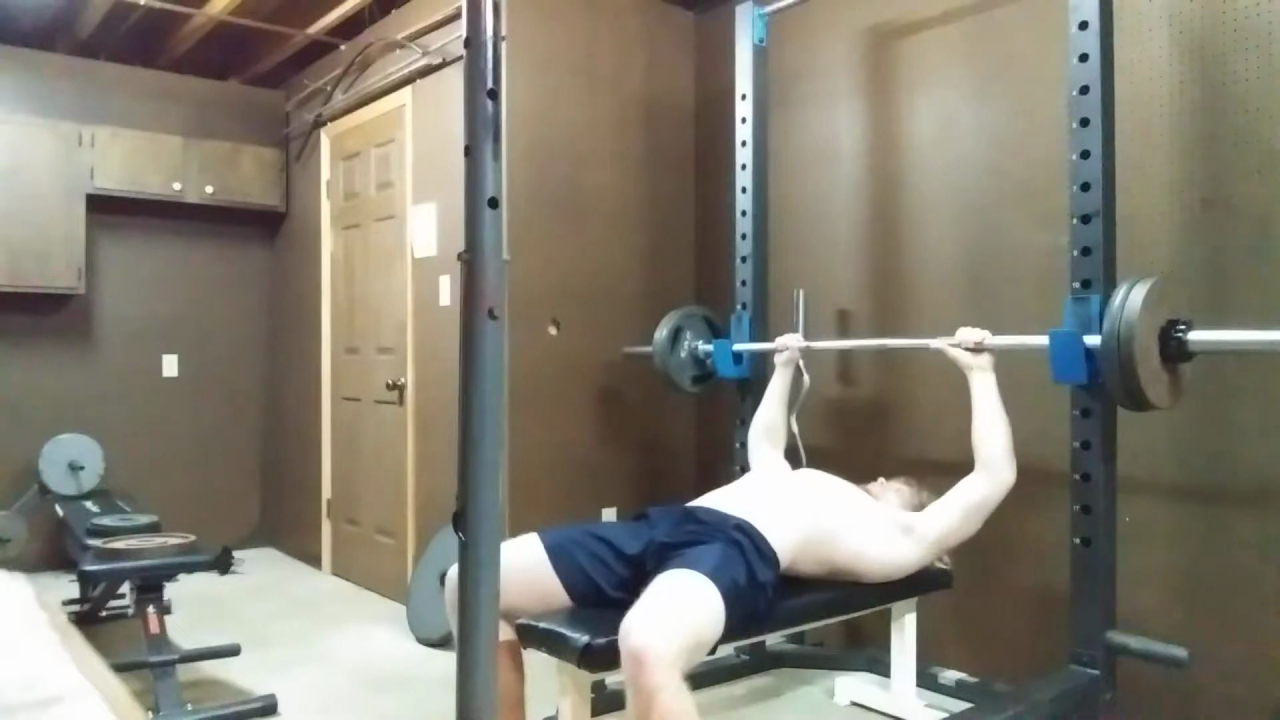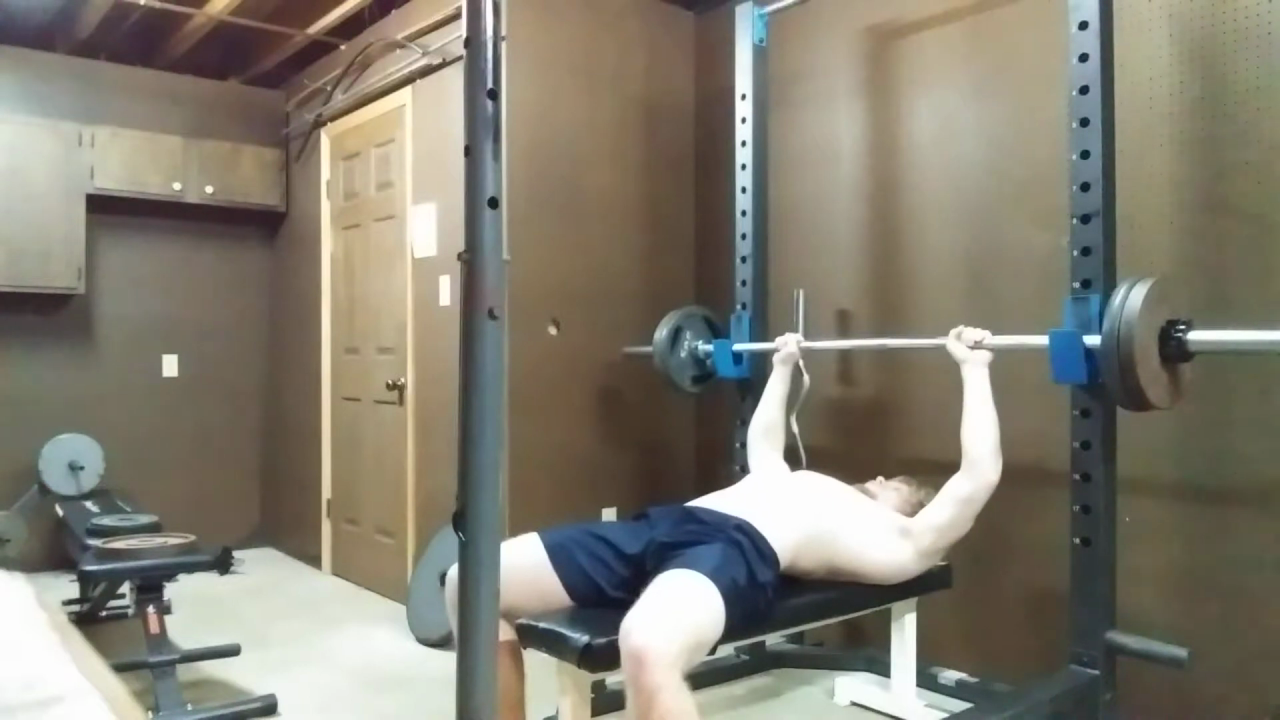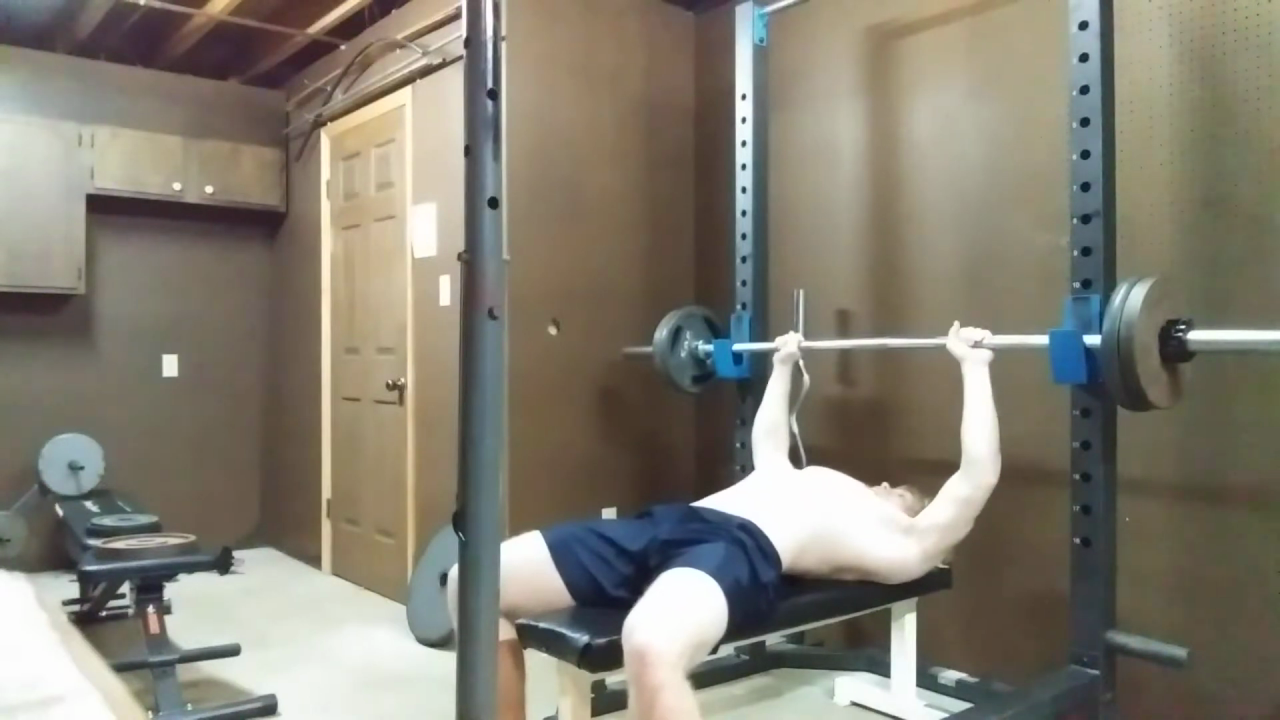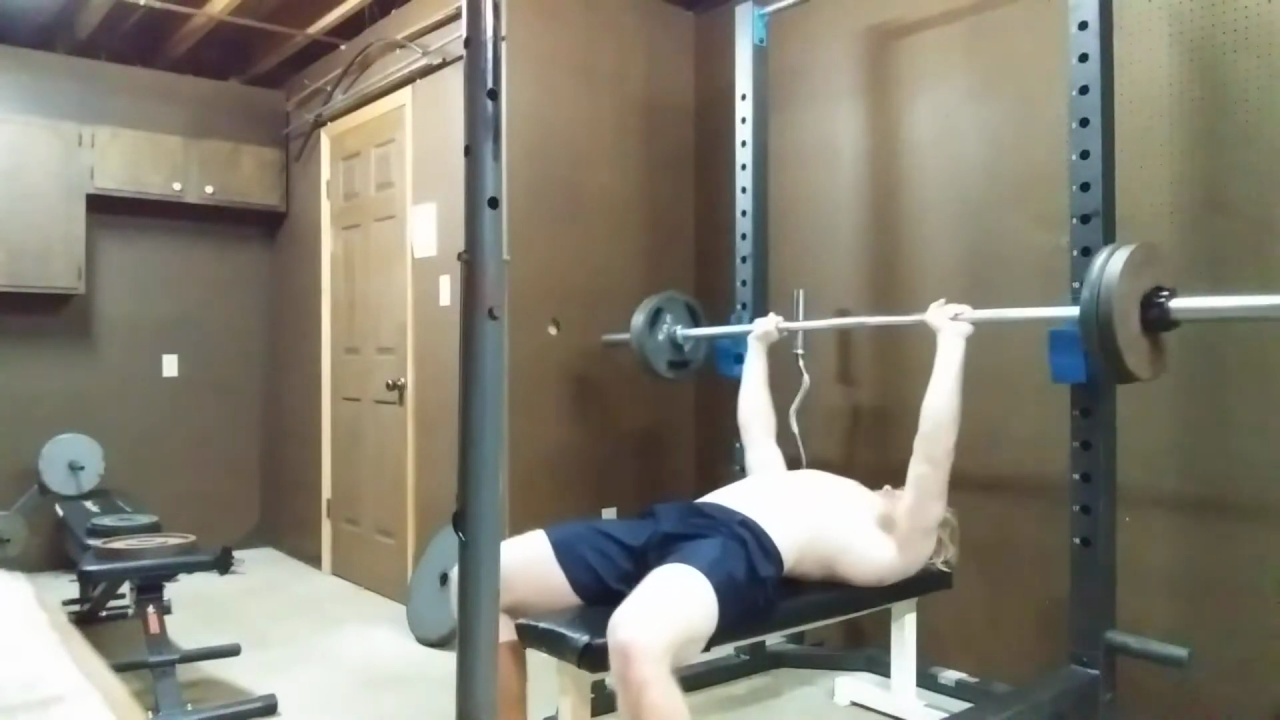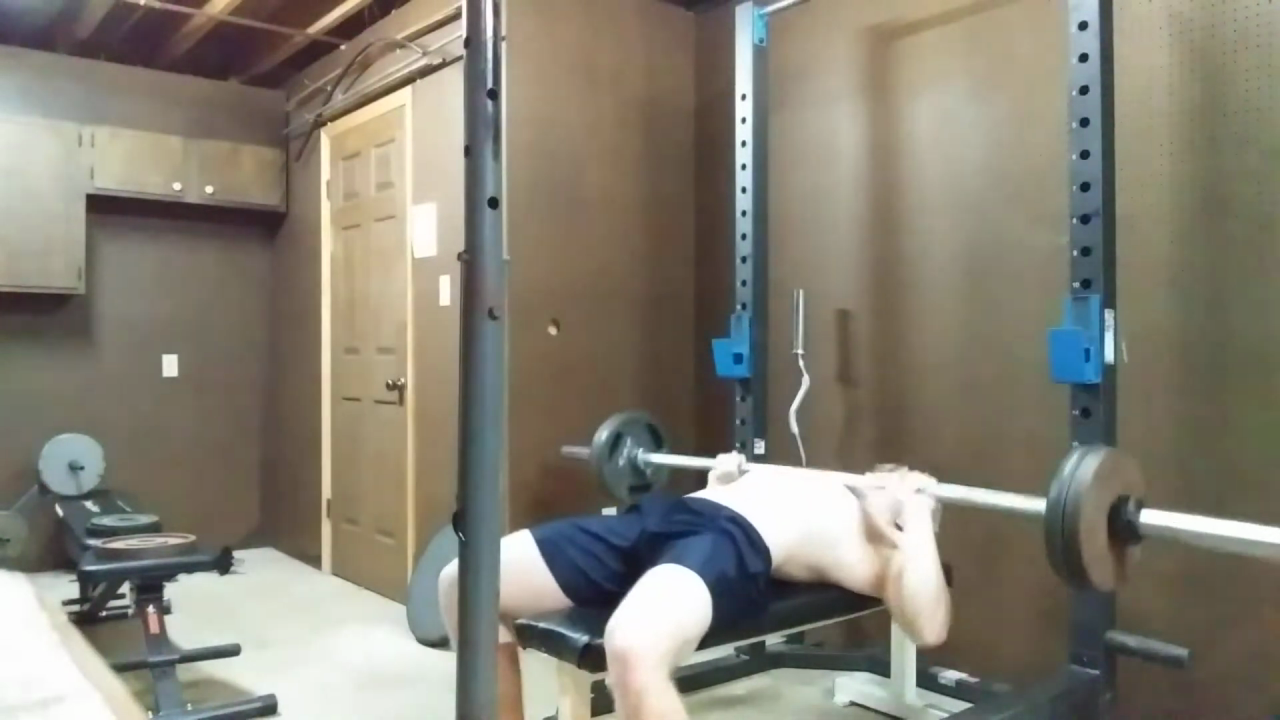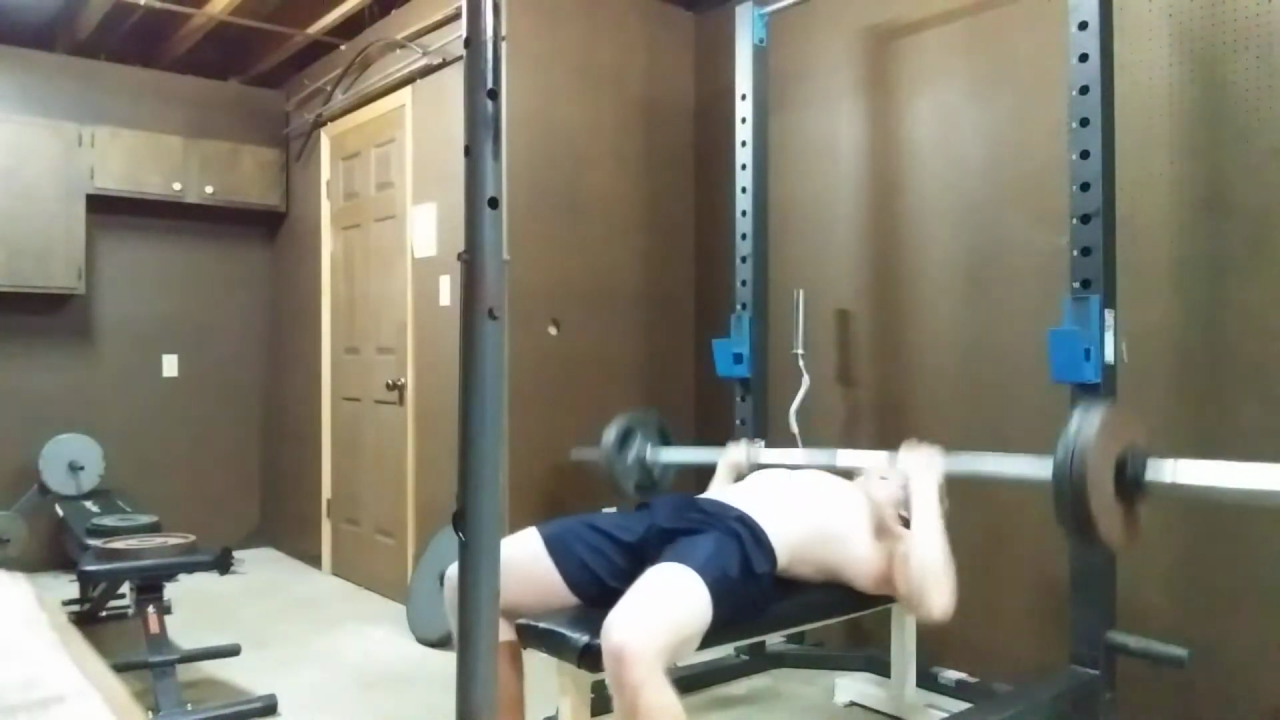
dt=0.7s
person 1, frame 1
left shoulder: (902, 536)
right shoulder: (817, 500)
left elbow: (995, 476)
right elbow: (763, 445)
left wrist: (979, 373)
right wrist: (784, 368)
left hip: (741, 551)
right hip: (671, 525)
left knee: (646, 648)
person 1, frame 2
left shoulder: (902, 542)
right shoulder: (807, 496)
left elbow: (980, 475)
right elbow: (763, 446)
left wrist: (973, 369)
right wrist: (782, 367)
right hip: (670, 525)
left knee: (647, 648)
person 1, frame 3
left shoulder: (905, 543)
right shoulder: (809, 493)
left elbow: (978, 476)
right elbow: (768, 445)
left wrist: (973, 366)
right wrist: (783, 365)
left hip: (745, 548)
right hip: (674, 524)
left knee: (650, 647)
person 1, frame 4
left shoulder: (895, 552)
right shoulder: (823, 509)
left elbow: (932, 458)
right elbow: (757, 435)
left wrist: (950, 343)
right wrist: (758, 346)
left knee: (636, 643)
person 1, frame 5
left shoulder: (882, 556)
left elbow: (928, 627)
left wrist: (918, 511)
right wrist: (718, 481)
left knee: (633, 647)
right knee: (464, 582)
person 1, frame 6
left shoulder: (894, 550)
right shoulder: (825, 503)
left elbow: (935, 605)
left wrist: (925, 490)
right wrist: (726, 471)
left knee: (630, 646)
